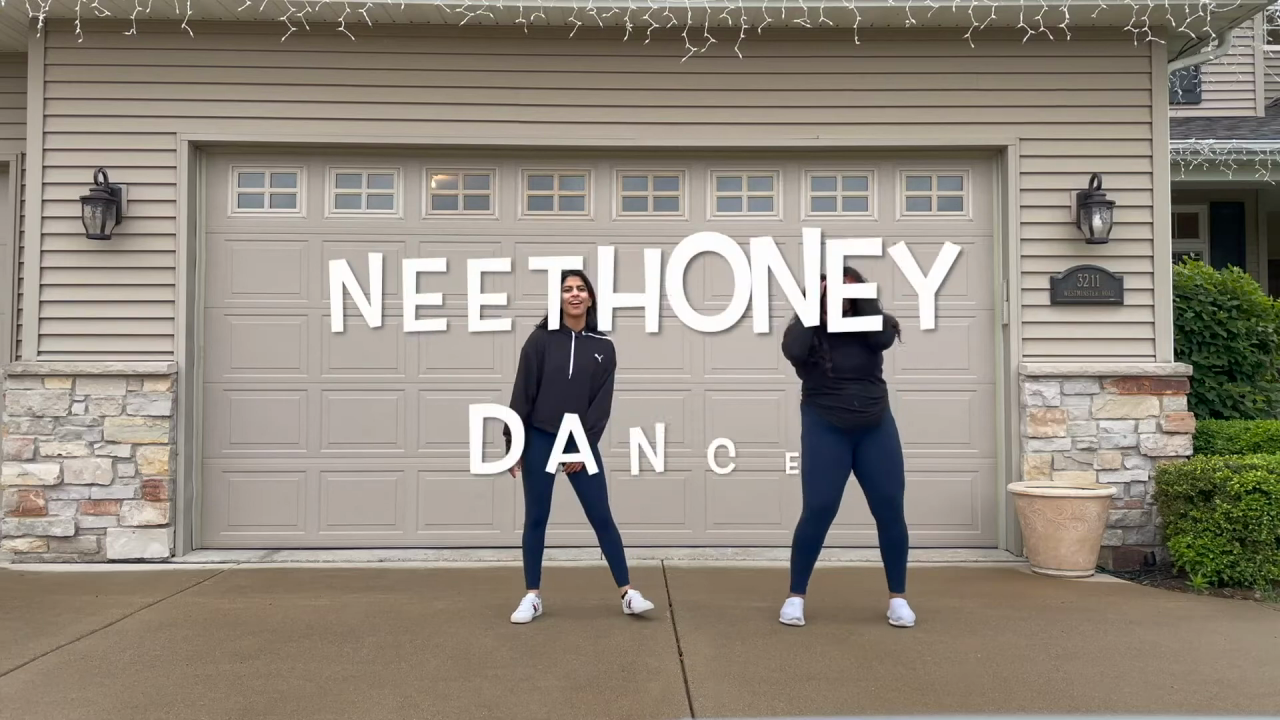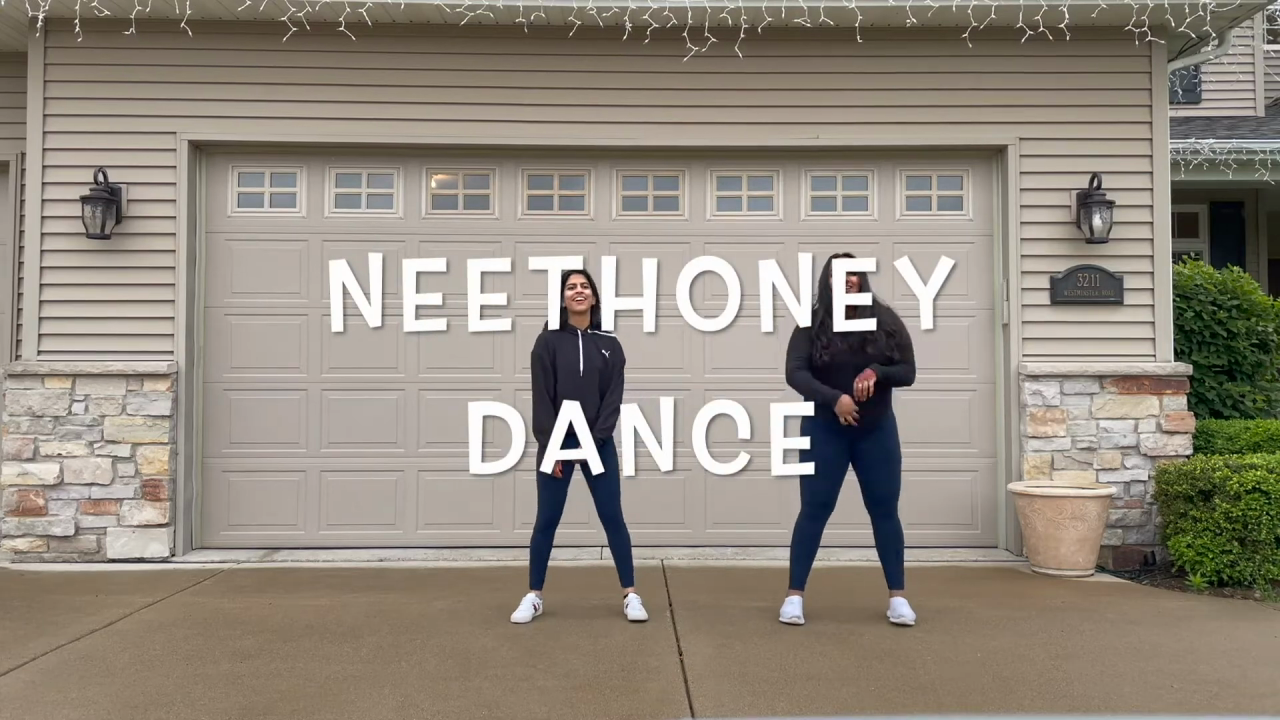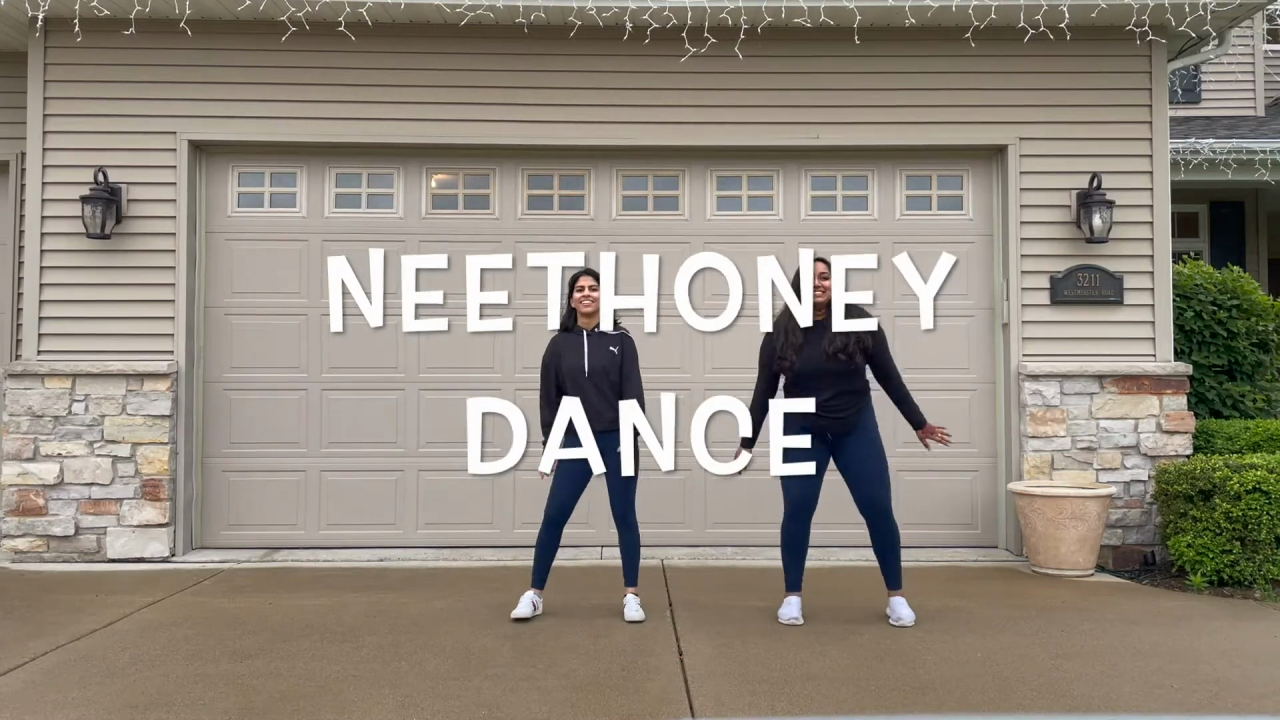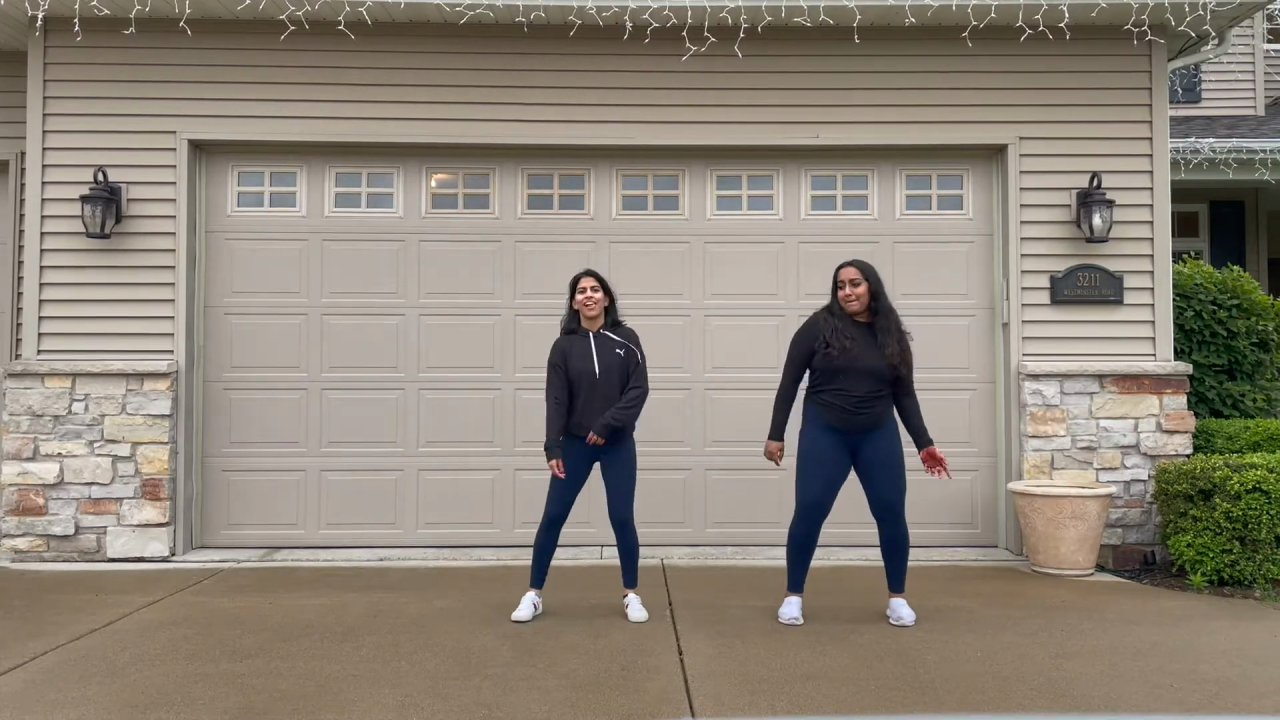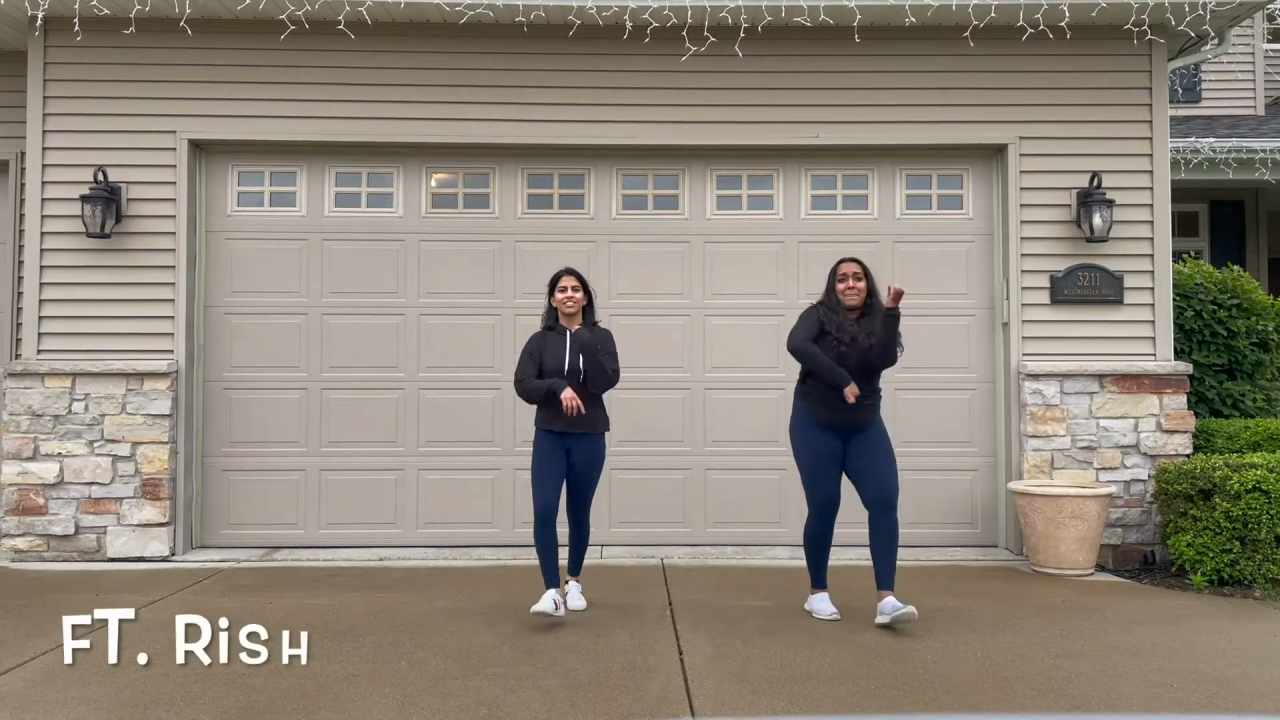
dt=1s
person 1, frame 1
left shoulder: (864, 326)
right shoulder: (805, 332)
left elbow: (885, 338)
right elbow: (794, 352)
left wrist: (860, 295)
left hip: (876, 429)
right hip: (825, 431)
left knee: (890, 511)
right knee: (818, 511)
left ankle: (898, 598)
right ankle: (795, 596)
person 1, frame 2
left shoulder: (884, 320)
right shoulder: (811, 325)
left elbow: (907, 372)
right elbow: (795, 375)
left wrist: (875, 373)
right wrist: (834, 399)
left hip: (876, 428)
right hip: (825, 430)
left knee: (884, 509)
right knee: (815, 509)
left ankle: (897, 596)
right ankle: (794, 595)
person 1, frame 3
left shoulder: (861, 325)
right shoulder: (781, 333)
left elbow: (889, 376)
right elbow: (764, 389)
left wrist: (919, 424)
right wrist: (747, 441)
left hip: (856, 430)
right hip: (802, 432)
left knee: (878, 510)
right knee: (798, 511)
left ankle: (896, 597)
right ankle: (792, 596)
person 1, frame 4
left shoulder: (892, 334)
right shoulder: (820, 326)
left elbow: (902, 393)
right elbow: (790, 380)
left wrist: (924, 443)
right wrist: (776, 434)
left hip: (877, 434)
right hip: (824, 431)
left knee: (891, 512)
right knee: (809, 511)
left ankle: (897, 598)
right ankle: (793, 596)
person 1, frame 5
left shoulder: (880, 322)
right shoulder: (818, 317)
left elbow: (884, 359)
right elbow: (797, 345)
left wrist: (889, 313)
right wrist: (840, 380)
left hip: (865, 427)
right hip: (816, 424)
left knee: (884, 502)
right knee: (823, 506)
left ankle: (886, 597)
right ankle: (817, 592)
person 2, frame 1
left shoulder: (603, 346)
right shoulder: (541, 340)
left elbow: (601, 401)
right elbow: (521, 393)
left wrist: (585, 447)
right wrist: (513, 444)
left hip: (581, 442)
right hip: (539, 441)
left knee: (601, 518)
right knee: (536, 519)
left ankle: (628, 592)
right ankle: (532, 596)
person 2, frame 2
left shoulder: (609, 344)
right shoulder: (549, 341)
left elbow: (613, 399)
right elbow: (542, 397)
left wrist: (596, 440)
right wrist: (548, 447)
left hip: (598, 443)
right hip: (558, 443)
left knee: (612, 518)
right knee: (547, 520)
left ankle: (630, 595)
right ankle: (534, 597)
person 2, frame 3
left shoulder: (620, 340)
right shoulder: (559, 344)
left elbow: (632, 391)
right elbow: (551, 399)
left wrist: (632, 440)
right wrist: (551, 445)
left hip: (617, 440)
right hip: (576, 442)
left knee: (625, 517)
right knee: (554, 516)
left ankle: (631, 596)
right ankle: (534, 594)
person 2, frame 4
left shoulder: (626, 339)
right shoulder: (564, 346)
left elbow: (638, 390)
right elbow: (556, 397)
left wrist: (608, 425)
right wrist: (553, 449)
left hip: (618, 442)
right hip: (574, 442)
left knee: (622, 518)
right knee: (552, 518)
left ankle: (631, 595)
right ankle: (532, 595)
person 2, frame 5
left shoulder: (600, 337)
right shoulder: (542, 339)
left elbow: (608, 380)
right elbow: (523, 385)
left wrist: (588, 341)
right wrist: (558, 389)
left hip: (589, 438)
right hip: (550, 438)
left knee: (578, 514)
right knee: (544, 512)
left ankle: (572, 579)
right ankle: (551, 592)
